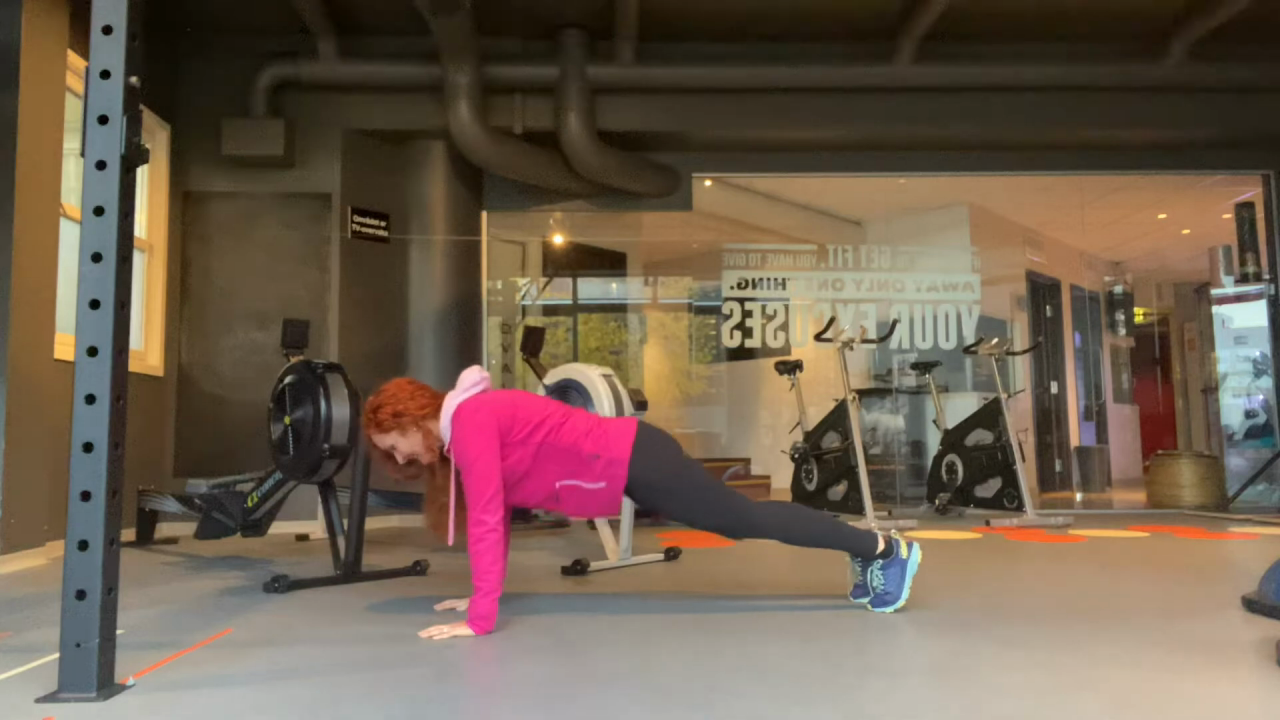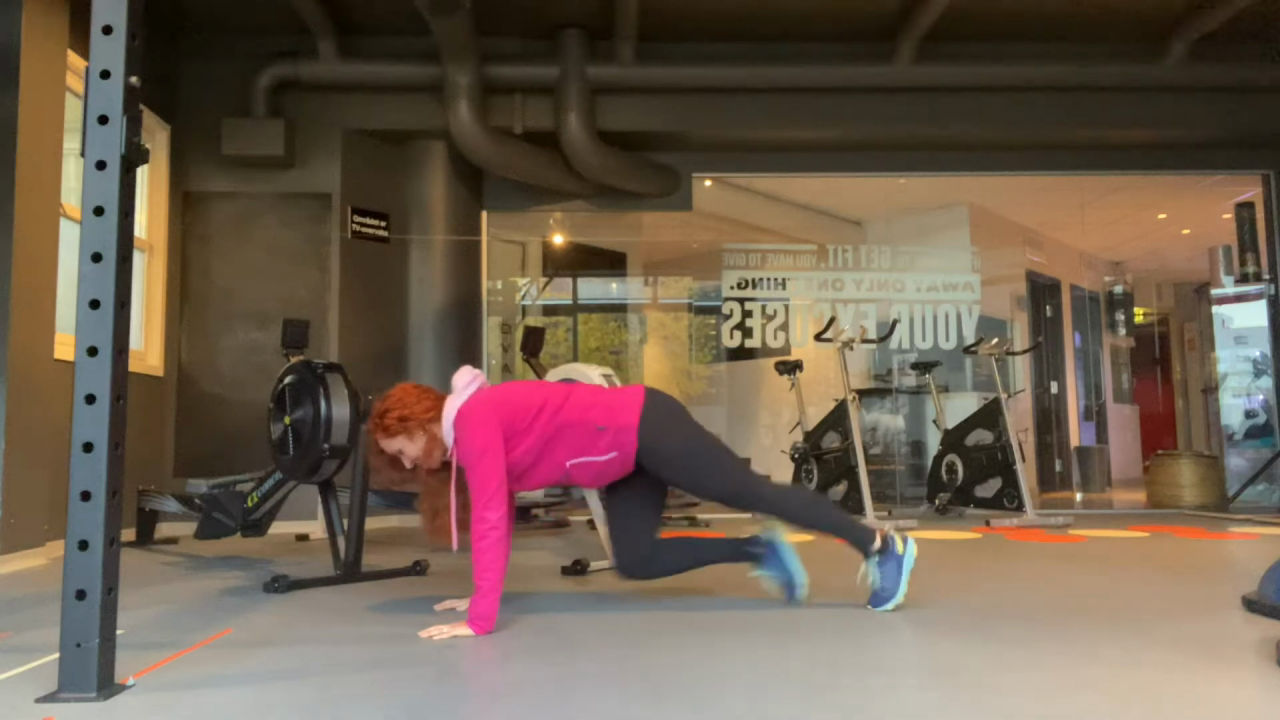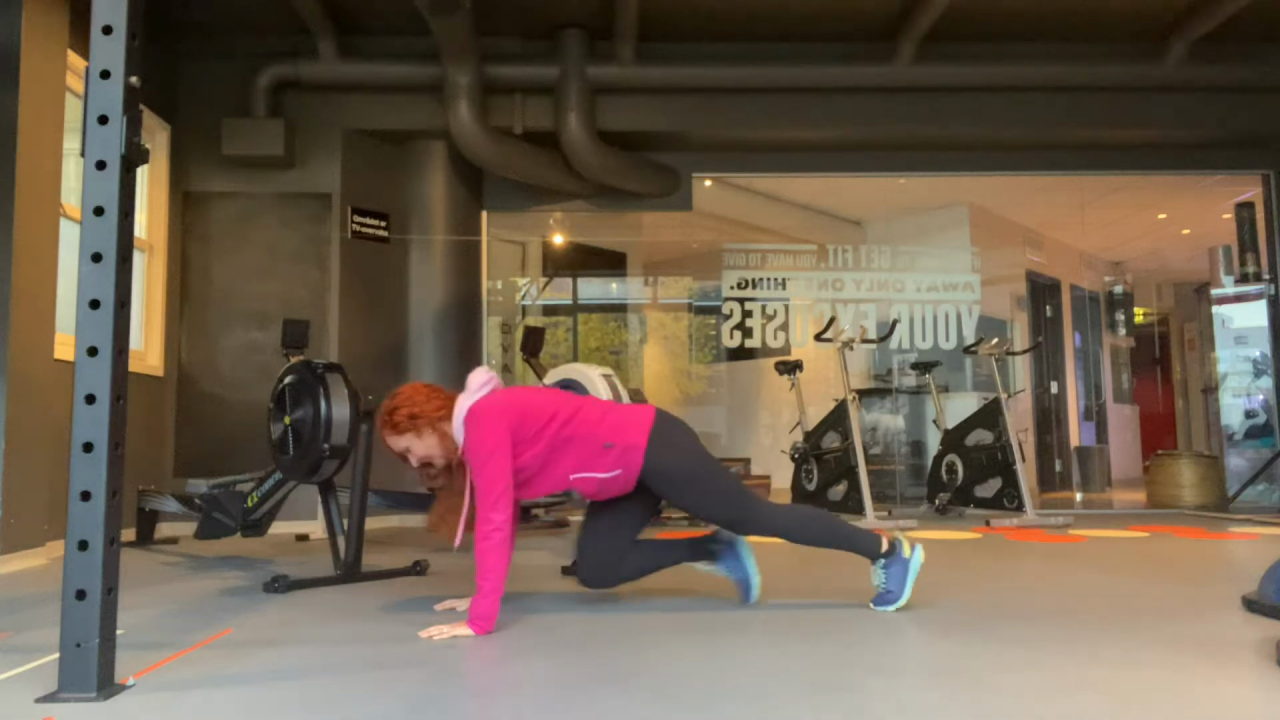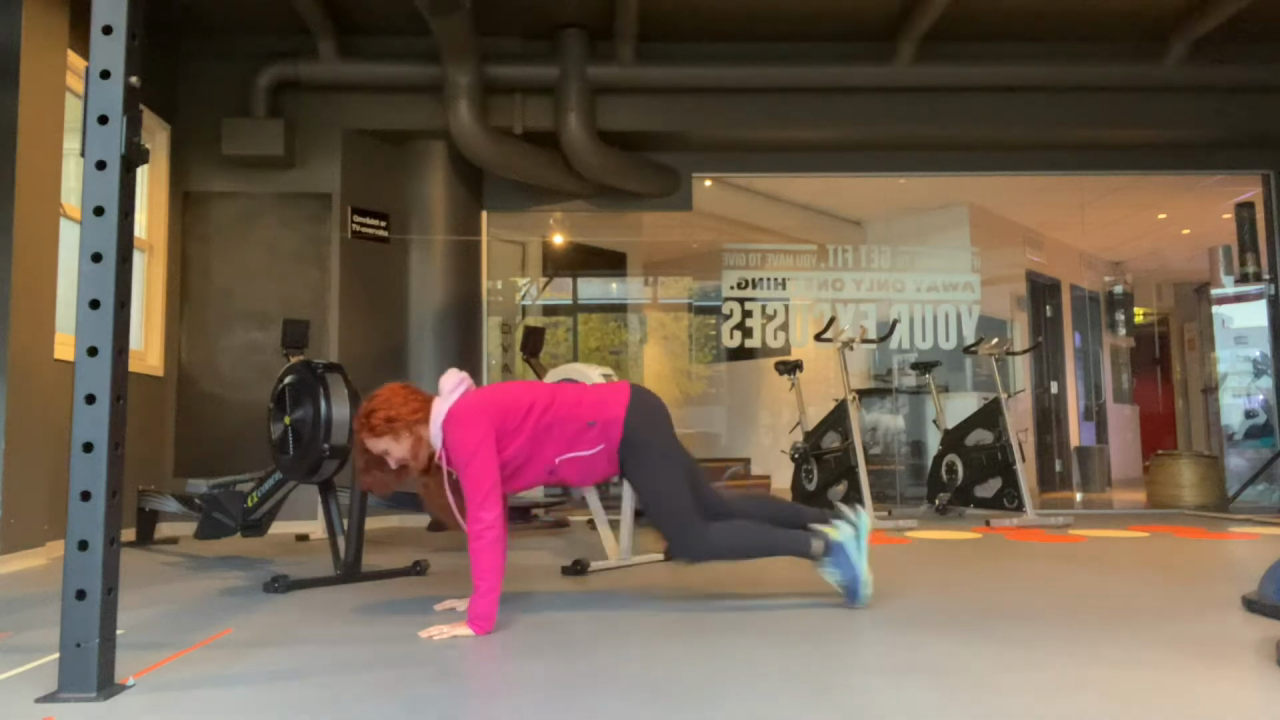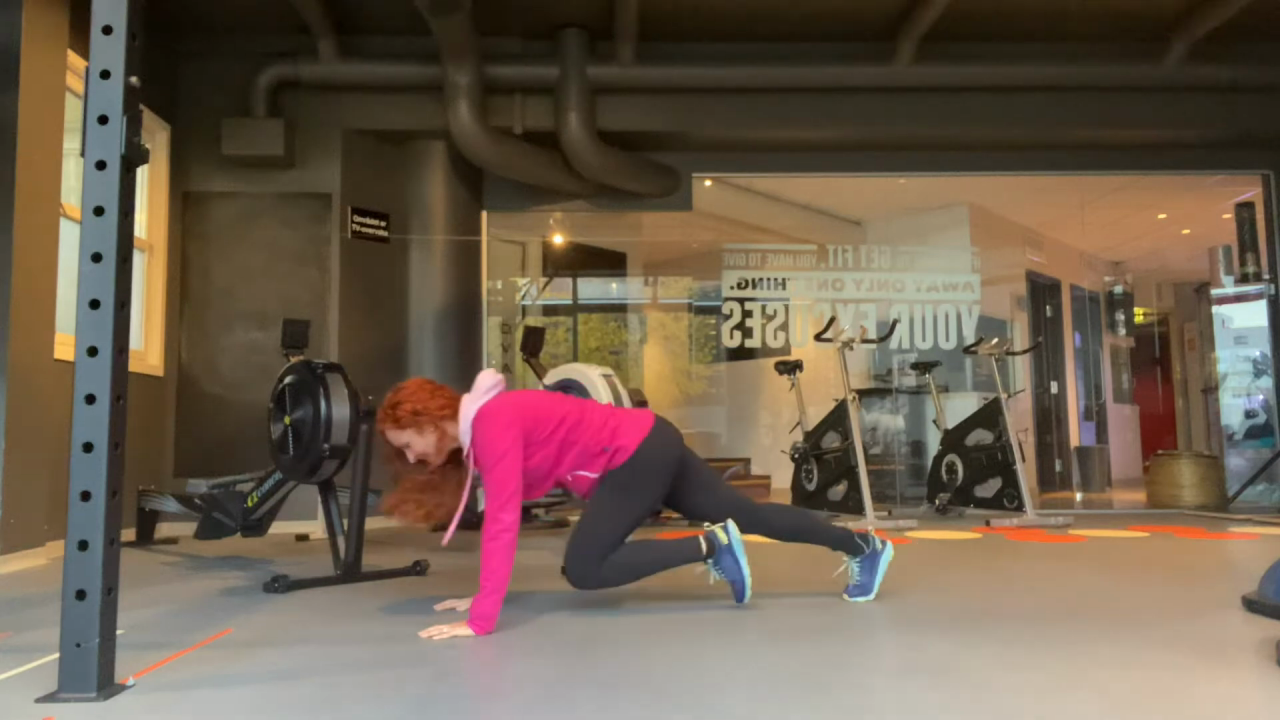
dt=0.2s
person 1, frame 1
left shoulder: (468, 422)
right shoulder: (474, 423)
left elbow: (485, 522)
right elbow: (496, 516)
left wrist: (479, 618)
right wrist: (483, 593)
left hip: (636, 462)
right hip: (623, 464)
left knee: (749, 518)
right knee: (741, 518)
left ankle: (887, 549)
right ankle: (865, 550)
person 1, frame 2
left shoulder: (474, 421)
right shoulder: (478, 421)
left elbow: (489, 519)
right elbow: (497, 513)
left wrist: (480, 617)
right wrist: (480, 594)
left hip: (645, 428)
right hip: (628, 446)
left knee: (755, 493)
right knee: (634, 563)
left ankle: (883, 546)
right ankle: (759, 553)
person 1, frame 3
left shoulder: (482, 422)
right shoulder: (487, 424)
left elbow: (493, 522)
right elbow: (504, 517)
left wrist: (479, 619)
right wrist: (482, 593)
left hip: (651, 449)
right hip: (629, 464)
left knee: (757, 515)
right knee: (597, 572)
left ankle: (892, 551)
right ankle: (716, 552)
person 1, frame 4
left shoulder: (463, 423)
right shoulder: (461, 426)
left elbow: (487, 521)
right elbow: (487, 514)
left wrist: (480, 618)
right wrist: (480, 592)
left hip: (630, 422)
right hip: (614, 434)
left knee: (689, 541)
right knee: (709, 506)
left ankle: (826, 544)
right ankle: (835, 521)
person 1, frame 5
left shoulder: (493, 424)
right shoulder: (479, 430)
left elbow: (502, 522)
right elbow: (501, 515)
left wrist: (481, 619)
right wrist: (486, 593)
left hip: (640, 452)
right hip: (643, 448)
left knee: (585, 568)
right knee: (743, 512)
left ankle: (712, 546)
right ankle: (863, 547)
